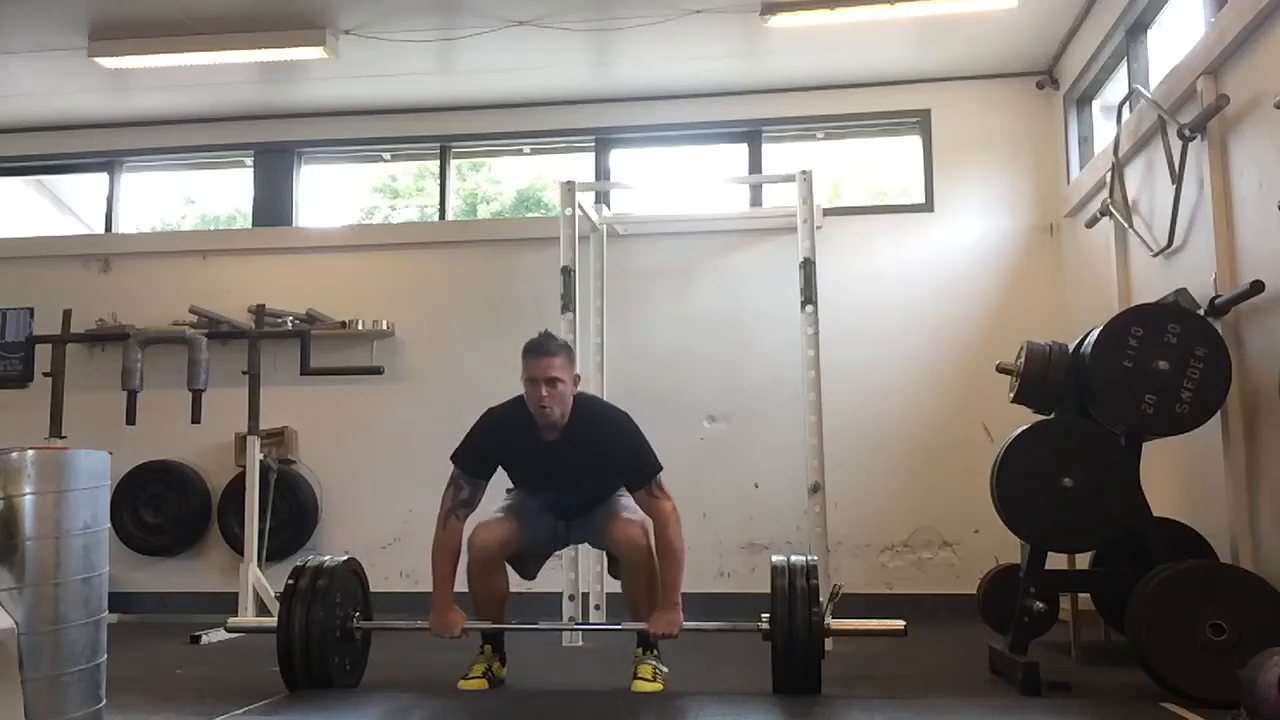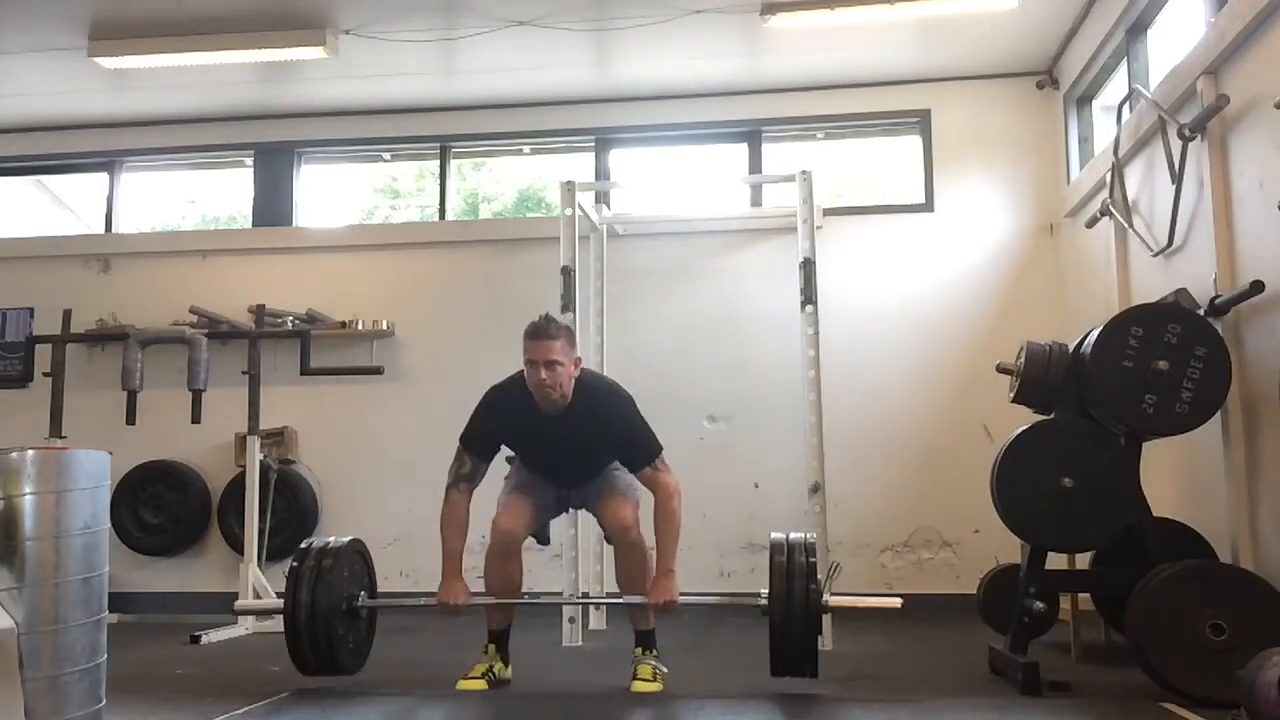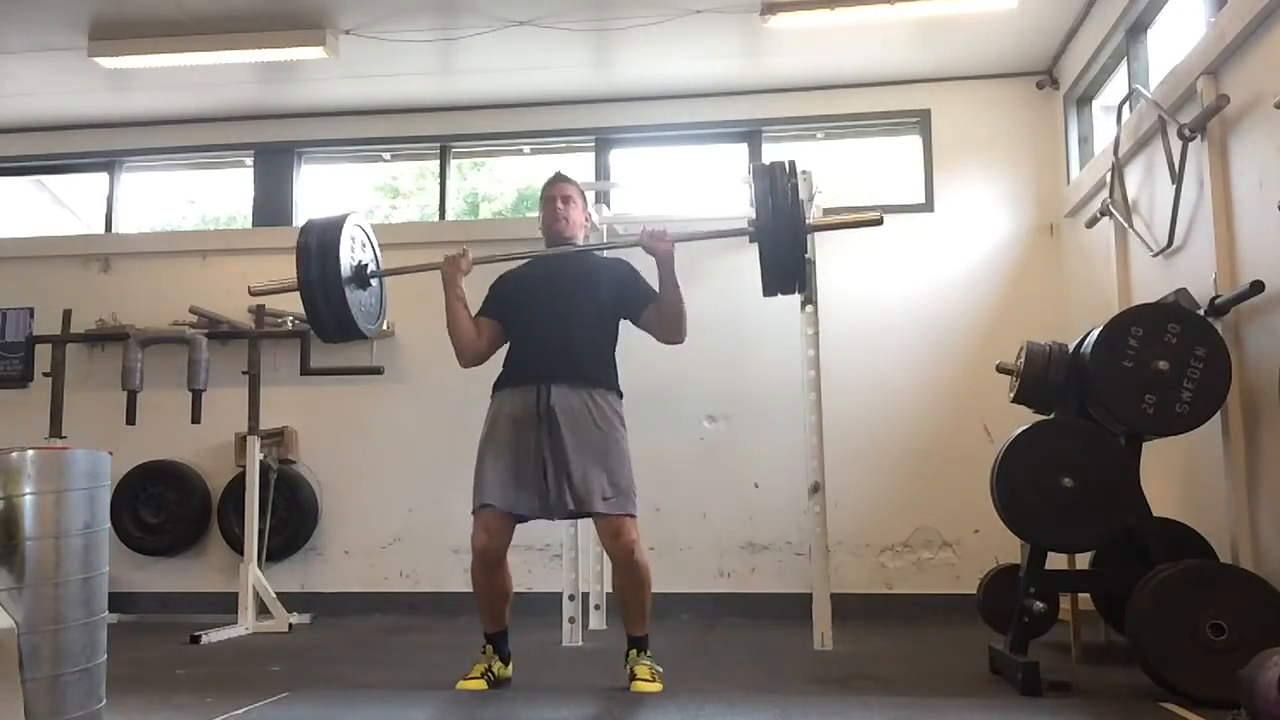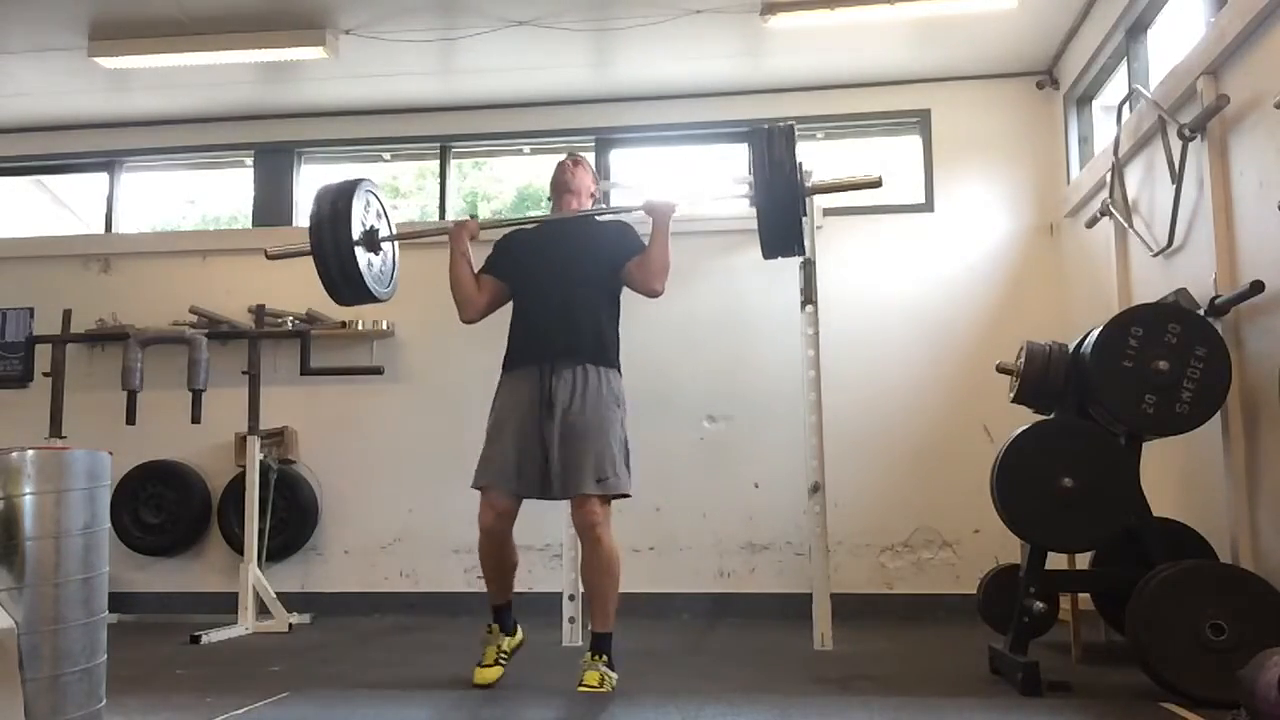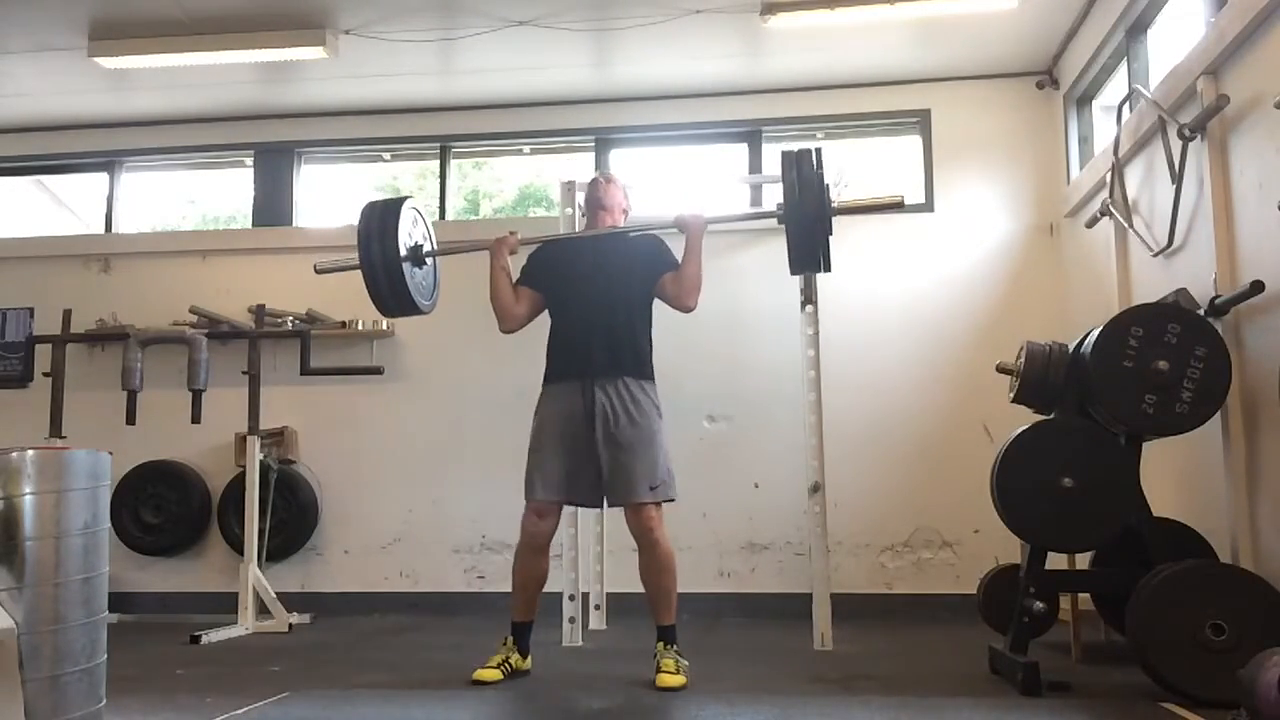
dt=1s
person 1, frame 1
left shoulder: (611, 425)
right shoulder: (497, 426)
left elbow: (665, 513)
right elbow: (453, 512)
left wrist: (670, 606)
right wrist: (443, 605)
left hip: (603, 501)
right hip: (537, 504)
left knee: (632, 539)
right knee: (483, 543)
left ankle: (647, 652)
right ankle: (492, 652)
person 1, frame 2
left shoulder: (609, 401)
right shoulder: (500, 404)
left elbow: (666, 487)
right elbow: (459, 488)
left wrist: (665, 575)
right wrist: (452, 577)
left hip: (602, 470)
right hip: (536, 473)
left knee: (624, 524)
right knee: (505, 530)
left ankle: (646, 652)
right ankle: (496, 653)
person 1, frame 3
left shoulder: (613, 272)
right shoulder: (512, 281)
left elbow: (673, 332)
right elbow: (470, 352)
left wrist: (664, 263)
right wrist: (453, 283)
left hip: (588, 401)
right hip: (515, 405)
left knee: (623, 540)
right knee: (486, 541)
left ankle: (639, 654)
right ankle: (496, 653)
person 1, frame 4
left shoulder: (613, 234)
right shoulder: (516, 243)
left elbow: (652, 282)
right elbow: (471, 307)
left wrist: (661, 221)
right wrist: (460, 245)
left hip: (588, 380)
right hip: (521, 382)
left knee: (592, 519)
right knee: (493, 516)
left ankle: (601, 655)
right ankle: (503, 626)
person 1, frame 5
left shoulder: (646, 247)
right shoulder: (551, 254)
left elbow: (685, 297)
right elbow: (510, 317)
left wrist: (694, 236)
right wrist: (499, 258)
left hip: (626, 391)
right hip: (562, 394)
left knee: (647, 522)
right knee: (536, 525)
left ankle: (668, 649)
right ankle: (517, 647)
